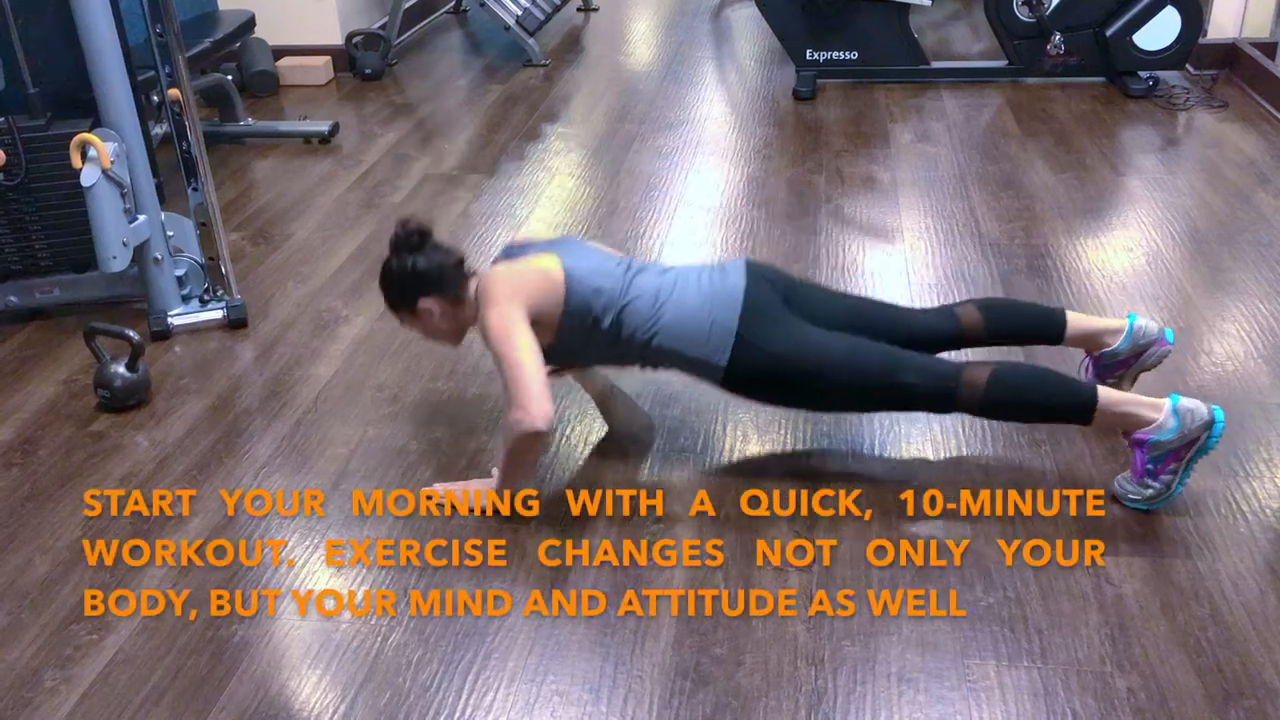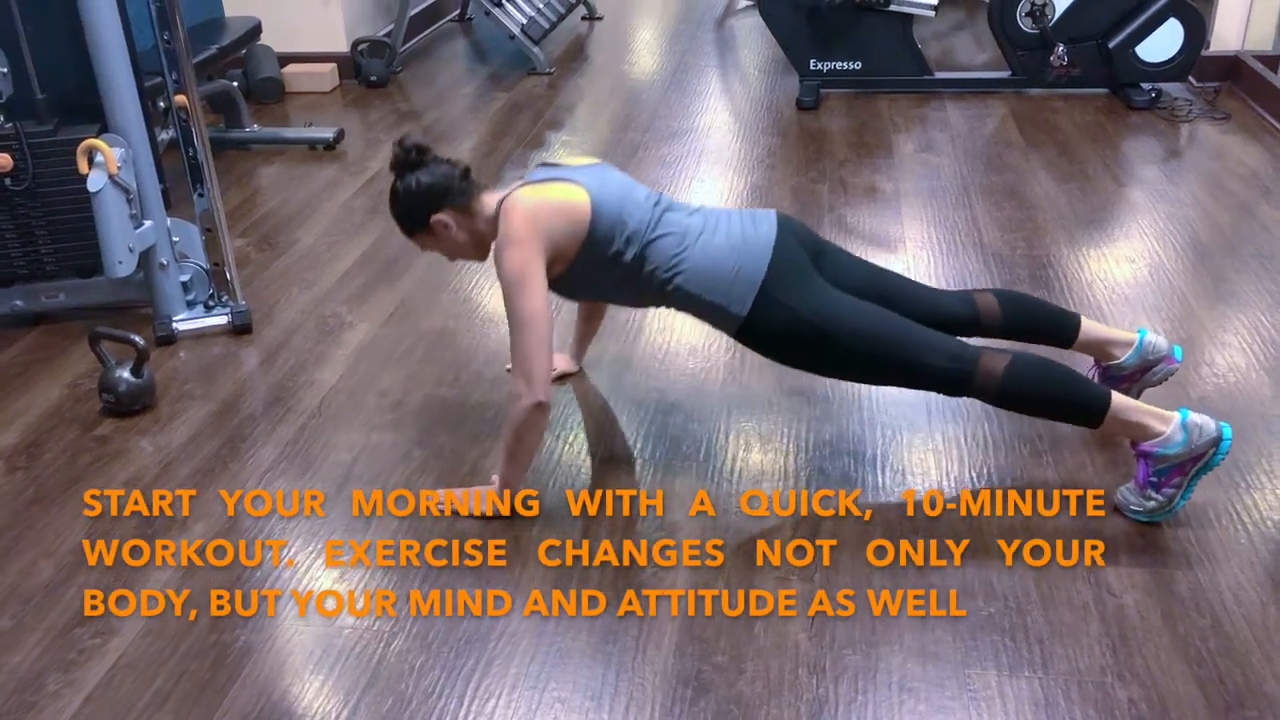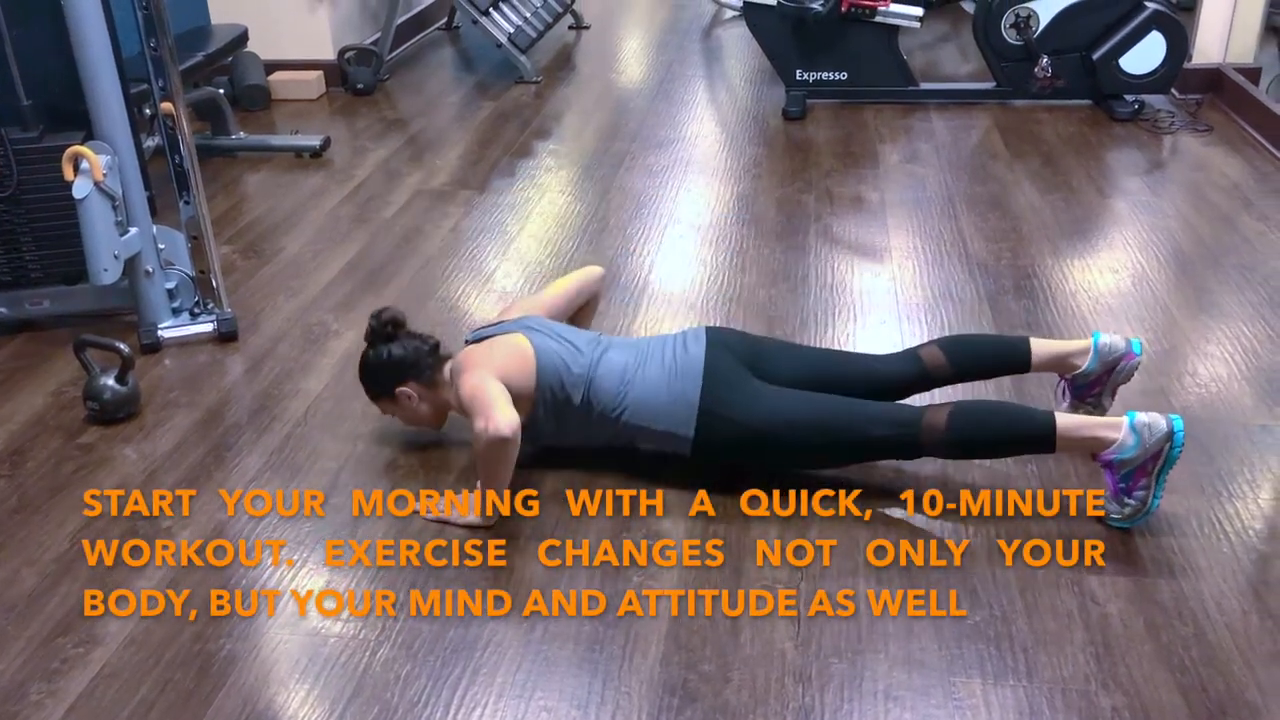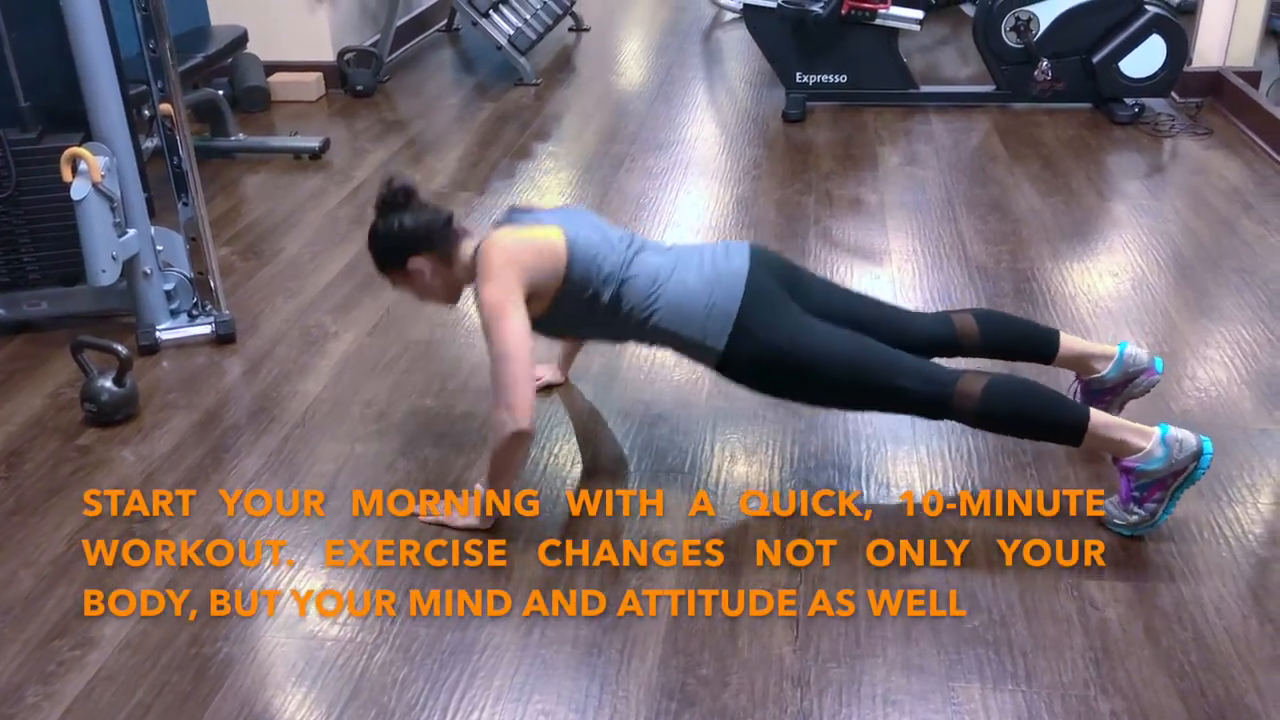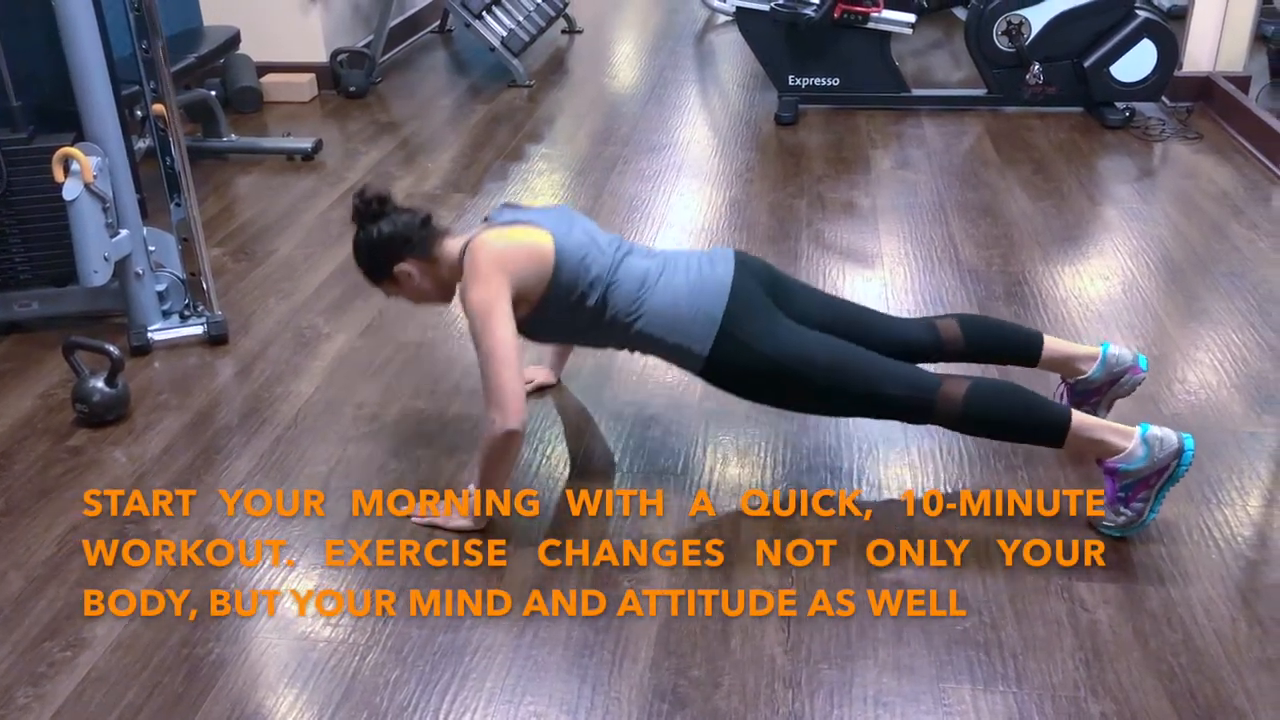
dt=1s
person 1, frame 1
left shoulder: (496, 303)
right shoulder: (524, 260)
left elbow: (532, 421)
left wrist: (501, 490)
right wrist: (566, 354)
left hip: (739, 346)
right hip: (740, 289)
left knee: (929, 382)
right knee: (926, 329)
left ankle: (1161, 421)
right ankle: (1117, 334)
person 1, frame 2
left shoulder: (514, 235)
right shoulder: (544, 181)
left elbow: (532, 393)
left wrist: (503, 493)
right wrist: (578, 352)
left hip: (756, 296)
right hip: (762, 239)
left knee: (948, 364)
right knee: (948, 312)
left ankle: (1170, 434)
right ankle: (1127, 348)
person 1, frame 3
left shoulder: (472, 377)
right shoulder: (508, 327)
left elbow: (500, 429)
right elbow: (592, 274)
left wrist: (488, 506)
left hip: (712, 417)
right hip: (706, 353)
left knee: (899, 429)
right knee: (893, 374)
left ankle: (1124, 438)
right ankle: (1086, 355)
person 1, frame 4
left shoulder: (494, 274)
right shoulder: (521, 224)
left elbow: (513, 420)
left wrist: (483, 507)
right wrist: (561, 365)
left hip: (732, 328)
right hip: (737, 271)
left knee: (926, 388)
right knee: (926, 334)
left ankle: (1150, 450)
right ankle: (1107, 361)
person 1, frame 5
left shoulder: (481, 277)
right shoulder: (506, 222)
left elbow: (508, 422)
left wrist: (479, 507)
right wrist: (555, 366)
left hip: (723, 336)
right hip: (726, 278)
left knee: (910, 391)
right knee: (911, 340)
left ankle: (1134, 448)
right ankle: (1092, 362)
